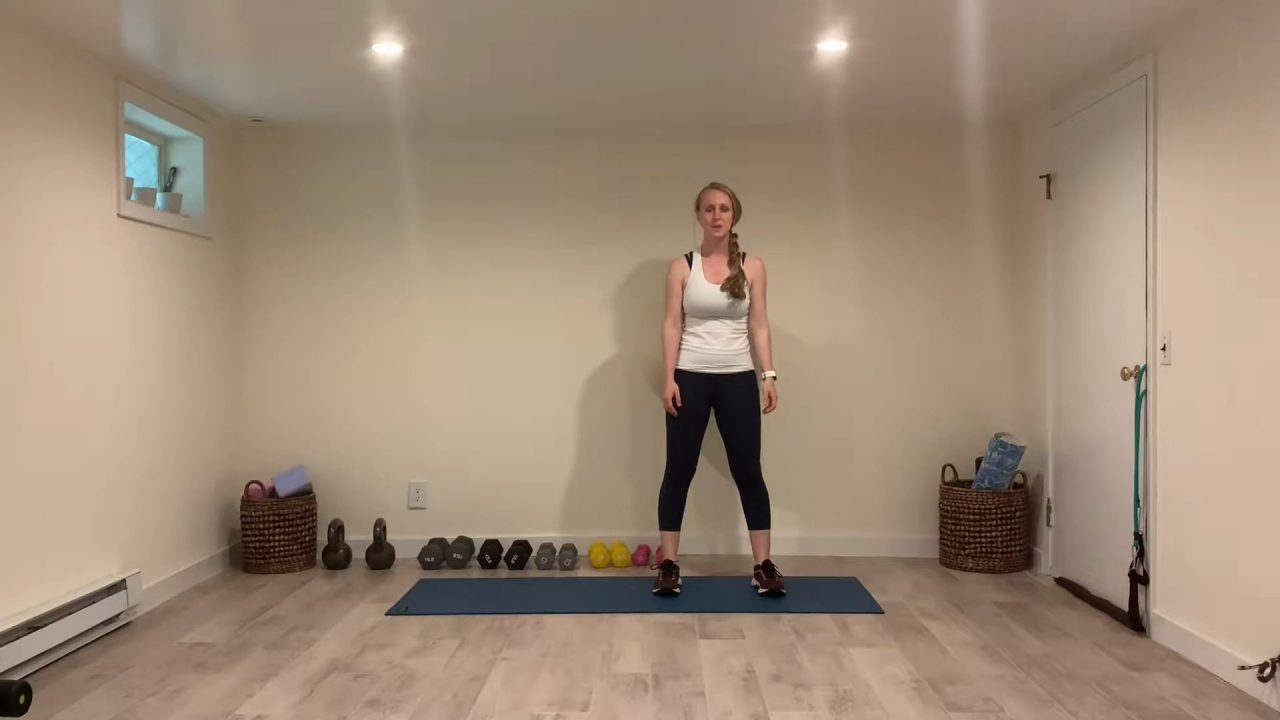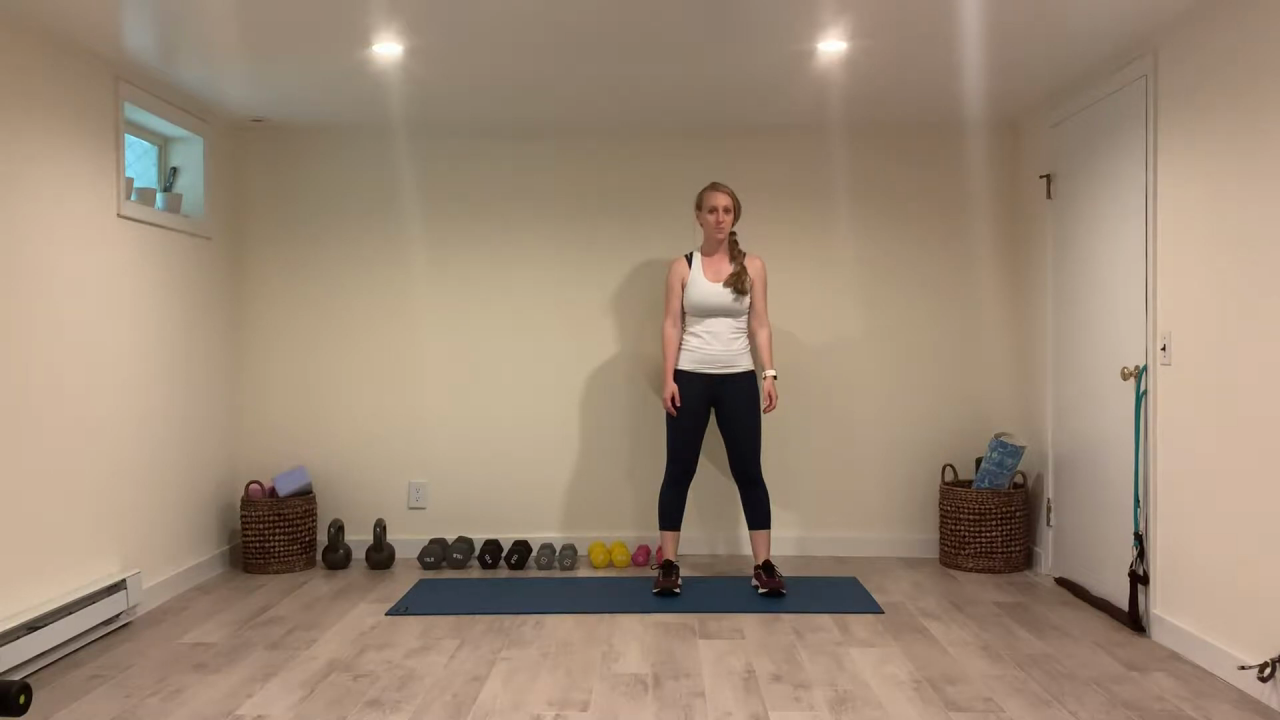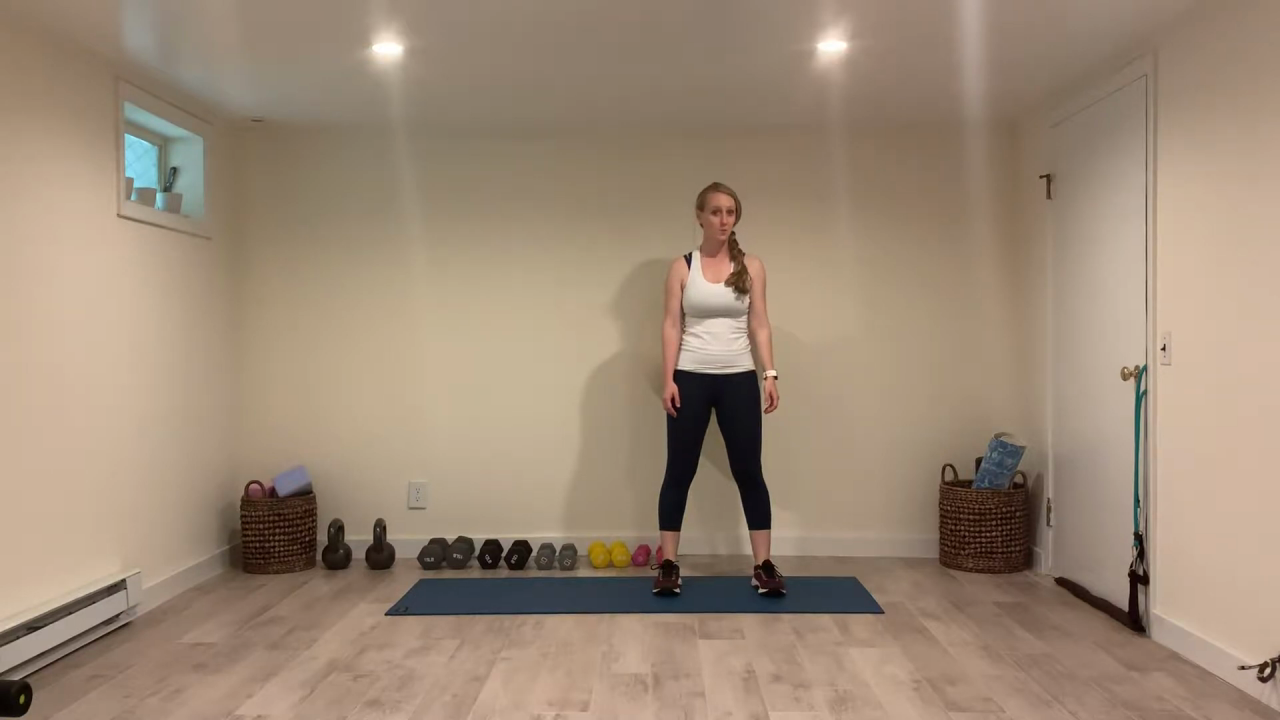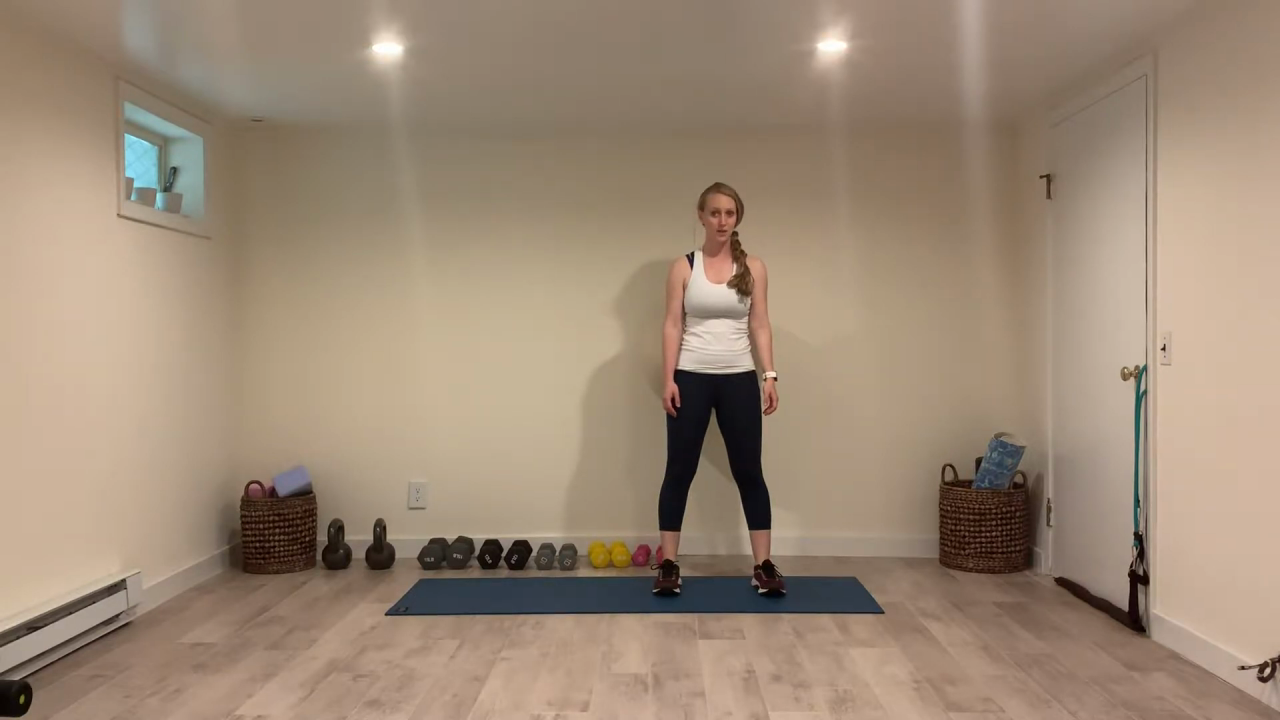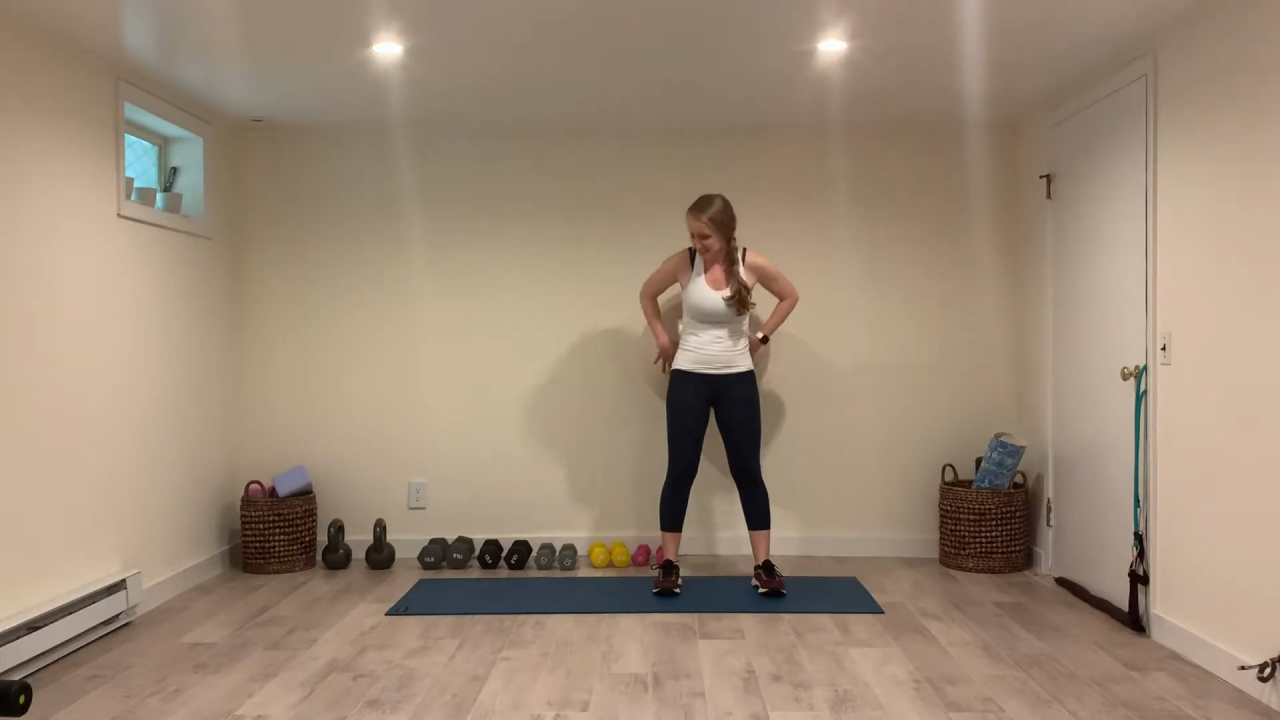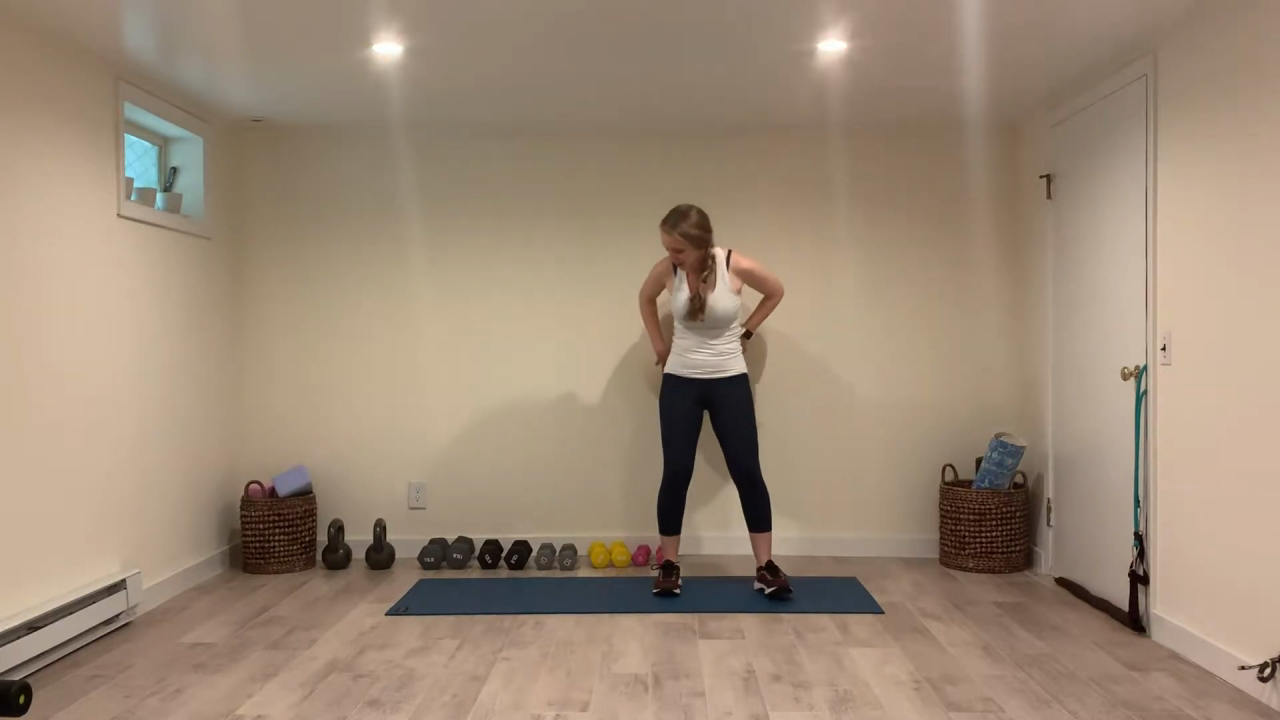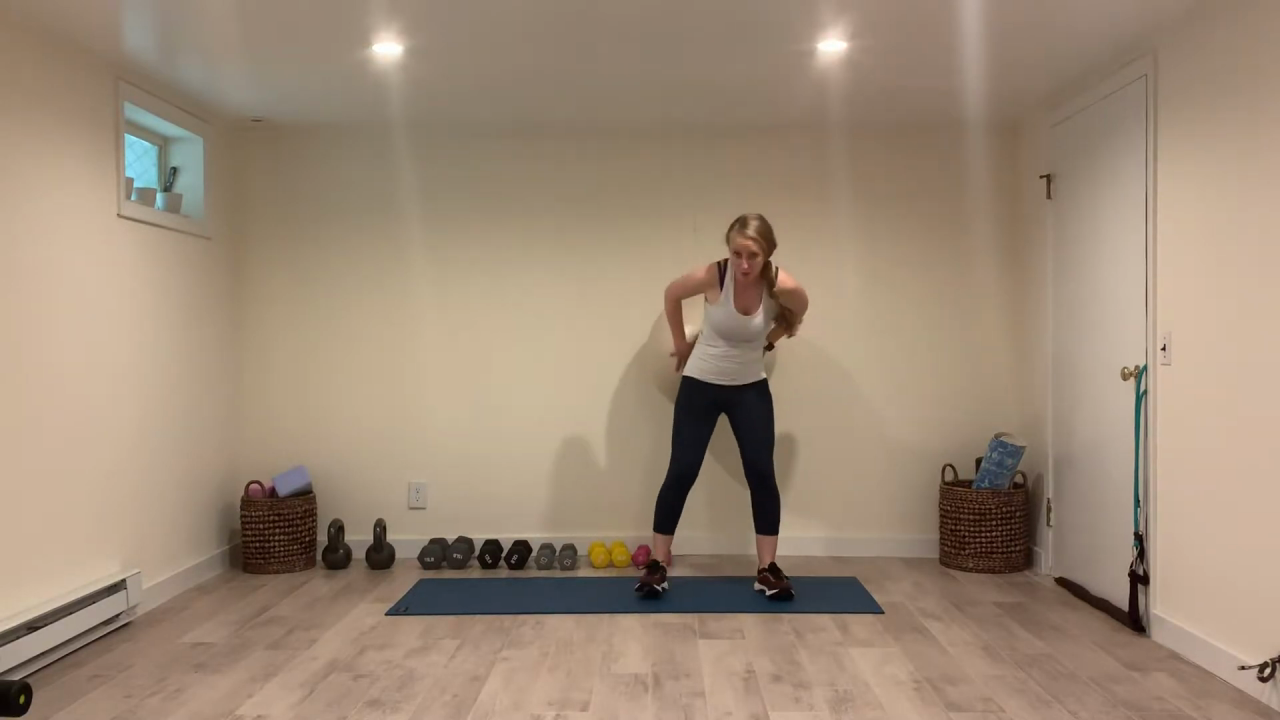
dt=0.7s
person 1, frame 1
left shoulder: (752, 267)
right shoulder: (682, 267)
left elbow: (759, 325)
right elbow: (672, 325)
left wrist: (769, 375)
right wrist: (669, 379)
left hip: (738, 379)
right hip: (691, 378)
left knee: (748, 472)
right knee: (679, 471)
left ankle: (764, 566)
right ankle: (668, 565)
person 1, frame 2
left shoulder: (753, 266)
right shoulder: (682, 267)
left elbow: (760, 325)
right elbow: (672, 325)
left wrist: (769, 374)
right wrist: (668, 379)
left hip: (738, 379)
right hip: (691, 378)
left knee: (748, 472)
right knee: (679, 471)
left ankle: (763, 566)
right ankle: (668, 564)
person 1, frame 3
left shoulder: (751, 267)
right shoulder: (682, 268)
left elbow: (760, 325)
right elbow: (672, 326)
left wrist: (770, 374)
right wrist: (669, 379)
left hip: (738, 379)
right hip: (692, 378)
left knee: (749, 472)
right knee: (679, 471)
left ankle: (763, 566)
right ankle: (668, 564)
person 1, frame 4
left shoulder: (753, 267)
right shoulder: (684, 267)
left elbow: (760, 325)
right elbow: (672, 326)
left wrist: (769, 376)
right wrist: (669, 380)
left hip: (739, 379)
right hip: (692, 378)
left knee: (749, 472)
right knee: (679, 471)
left ankle: (763, 566)
right ankle: (668, 565)
person 1, frame 5
left shoulder: (753, 264)
right shoulder: (681, 263)
left elbow: (790, 297)
right elbow: (647, 294)
left wrist: (761, 337)
right wrist: (662, 340)
left hip: (738, 379)
right hip: (689, 377)
left knee: (747, 471)
right knee: (680, 470)
left ankle: (763, 565)
right ankle: (668, 564)
person 1, frame 6
left shoulder: (739, 267)
right shoulder: (666, 270)
left elbow: (775, 292)
right elbow: (646, 299)
left wrist: (745, 332)
right wrist: (659, 345)
left hip: (730, 381)
right hip: (680, 383)
left knee: (747, 472)
right knee: (676, 473)
left ankle: (766, 567)
right ankle: (669, 565)
person 1, frame 7
left shoulder: (784, 286)
right shoulder: (710, 276)
left elbow: (799, 310)
right elbow: (671, 295)
left wrist: (767, 342)
right wrist: (681, 343)
left hip: (751, 388)
right hip: (701, 385)
left knee: (762, 474)
right knee: (681, 472)
left ankle: (767, 569)
right ankle: (657, 564)
